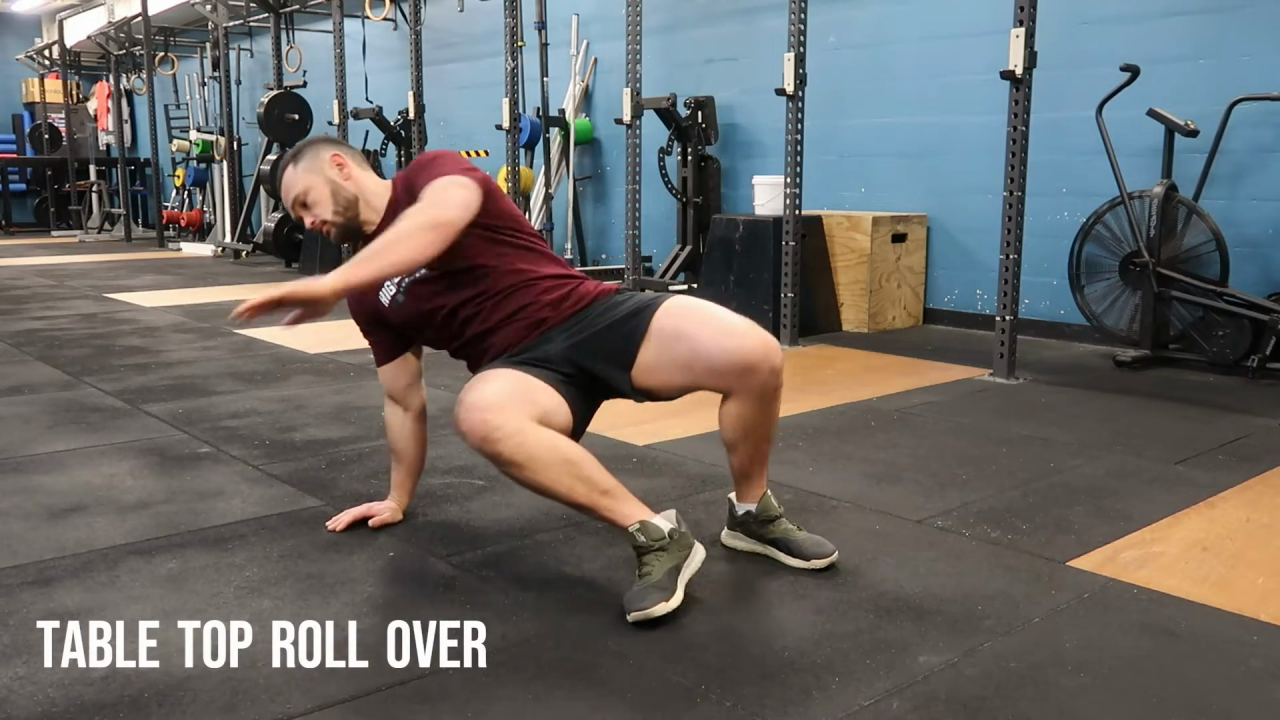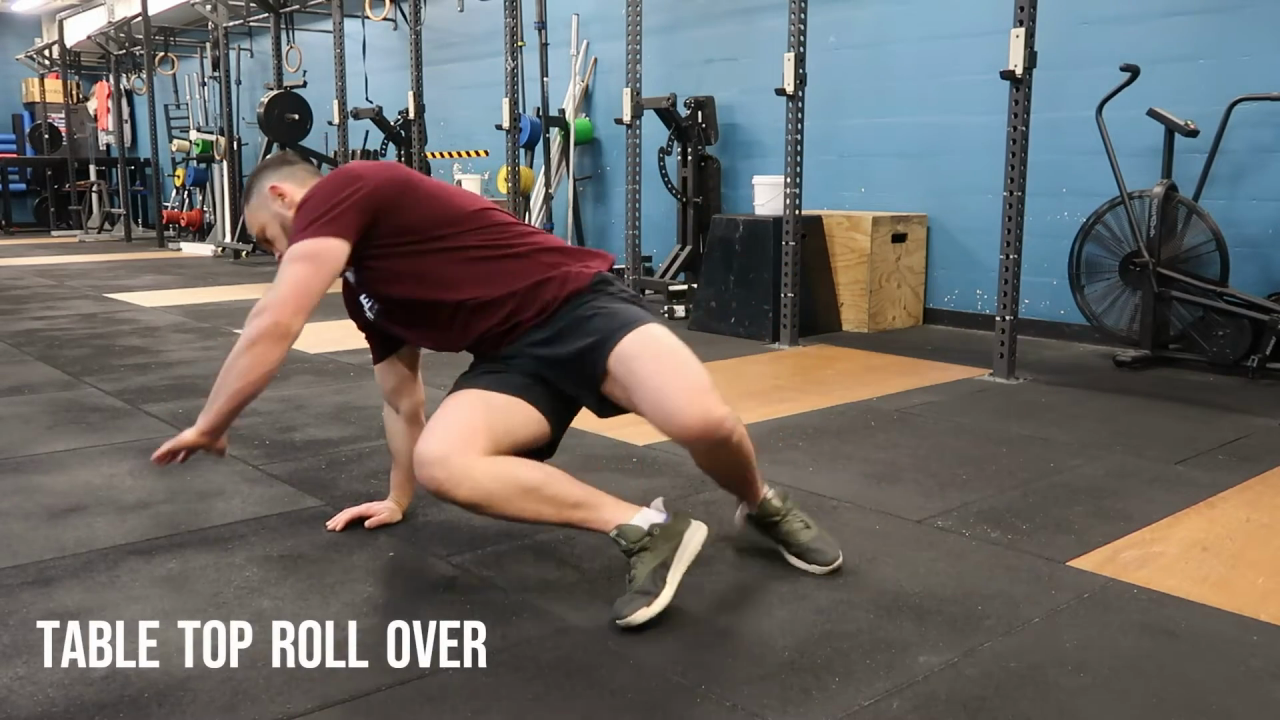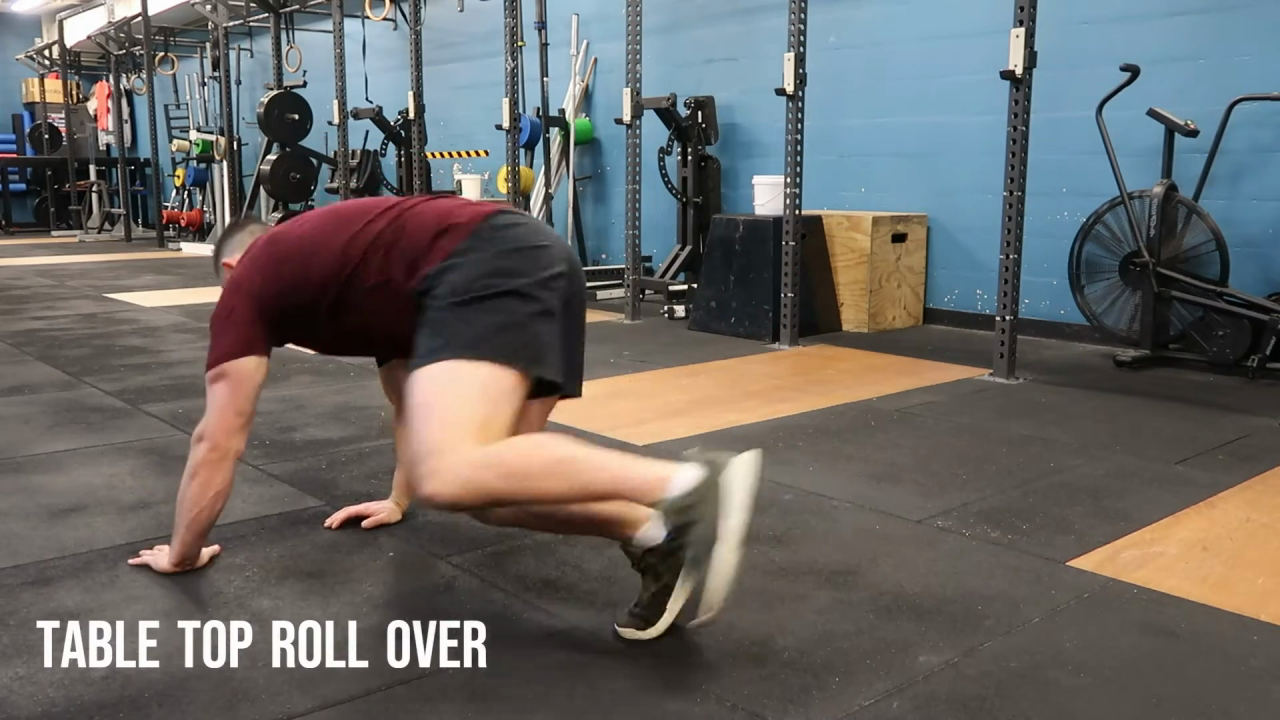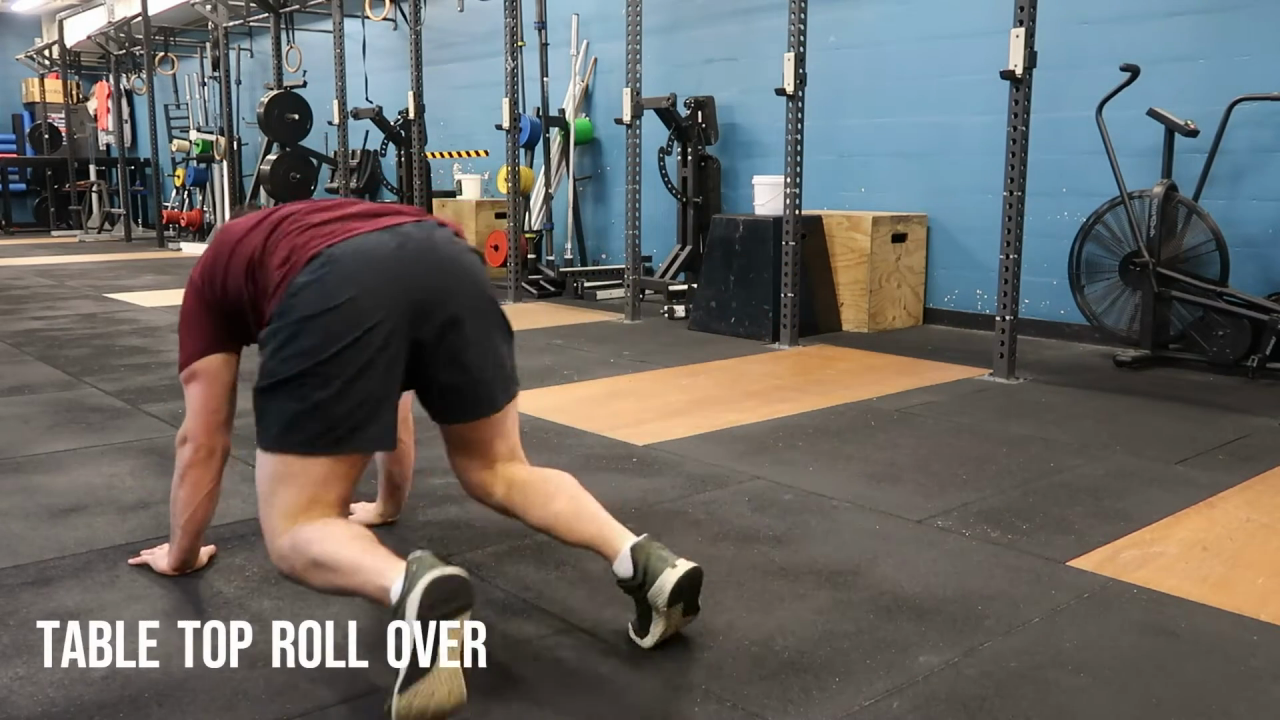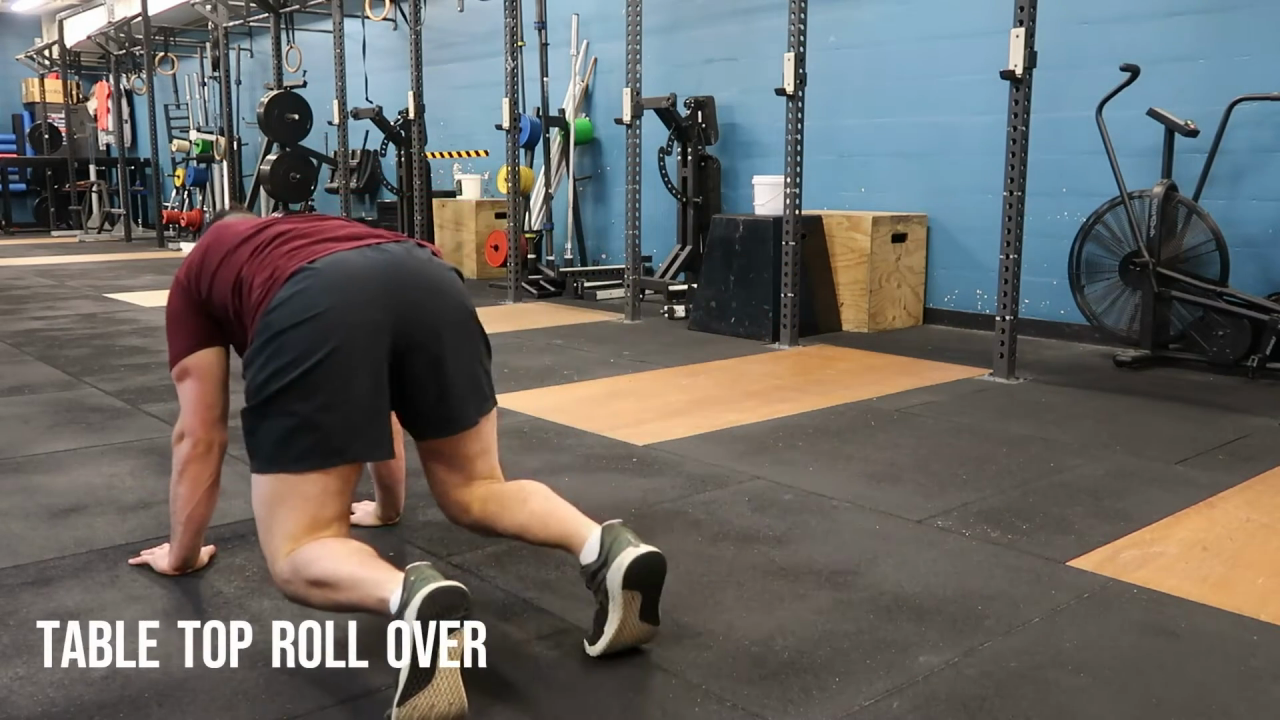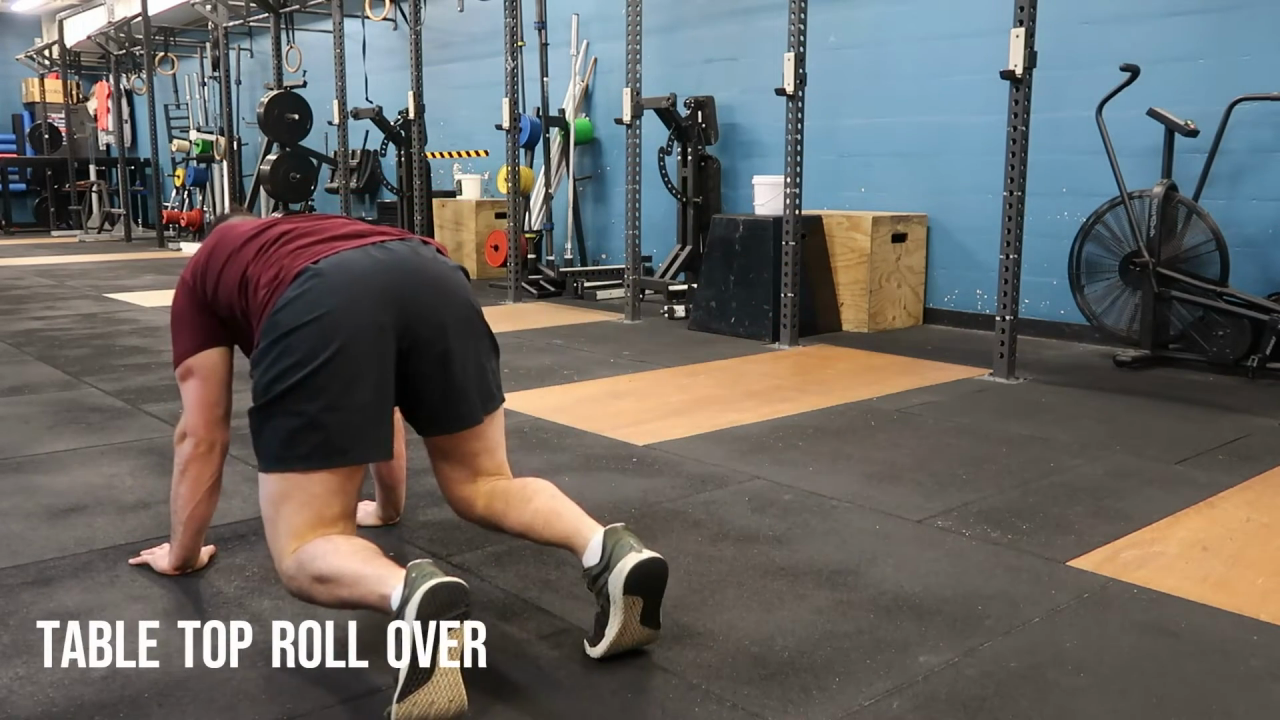
dt=0.4s
person 1, frame 1
left shoulder: (430, 175)
right shoulder: (376, 299)
left elbow: (440, 223)
right elbow: (402, 397)
left wrist: (331, 284)
right wrist: (400, 498)
left hip: (600, 313)
right hip: (527, 365)
left knee: (751, 355)
right knee: (482, 415)
left ankle: (751, 515)
right ankle: (652, 533)
person 1, frame 2
left shoulder: (342, 191)
right shoulder: (365, 282)
left elbow: (271, 331)
right elbow: (404, 399)
left wrist: (208, 427)
right wrist: (397, 498)
left hip: (576, 299)
right hip: (516, 346)
left knee: (698, 420)
right knee: (439, 464)
left ankle: (762, 508)
right ankle: (642, 527)
person 1, frame 3
left shoulder: (251, 279)
right shoulder: (333, 251)
left elbow: (217, 440)
right elbow: (414, 394)
left wrist: (183, 549)
right wrist: (400, 501)
left hip: (488, 263)
right hip: (532, 253)
left knee: (453, 477)
right knee: (475, 475)
left ankle: (688, 484)
right ankle: (662, 528)
person 1, frame 4
left shoulder: (212, 273)
left elbow: (202, 441)
right elbow: (392, 399)
left wrist: (181, 553)
right wrist: (389, 506)
left hip: (335, 291)
left knee: (295, 535)
right knee: (500, 477)
left ankle: (413, 589)
right ankle: (640, 559)
person 1, frame 5
left shoulder: (196, 274)
left elbow: (199, 436)
right elbow: (376, 397)
left wrist: (182, 553)
right wrist: (388, 507)
left hip: (315, 310)
left knee: (299, 557)
right knee: (474, 493)
left ankle: (412, 599)
right ankle: (605, 547)
person 1, frame 6
left shoulder: (201, 274)
left elbow: (201, 435)
right elbow: (379, 397)
left wrist: (183, 552)
right wrist: (388, 507)
left hip: (322, 309)
left knee: (306, 554)
right knee: (484, 489)
left ankle: (415, 596)
right ankle: (609, 552)
